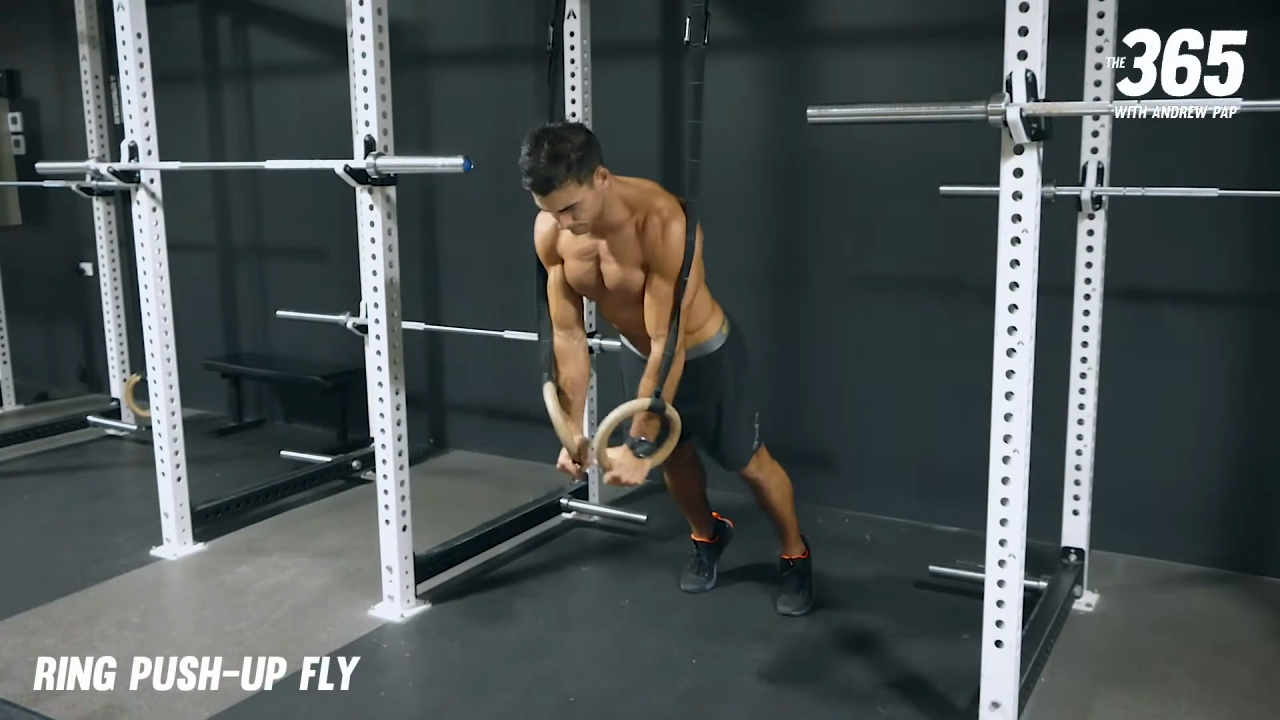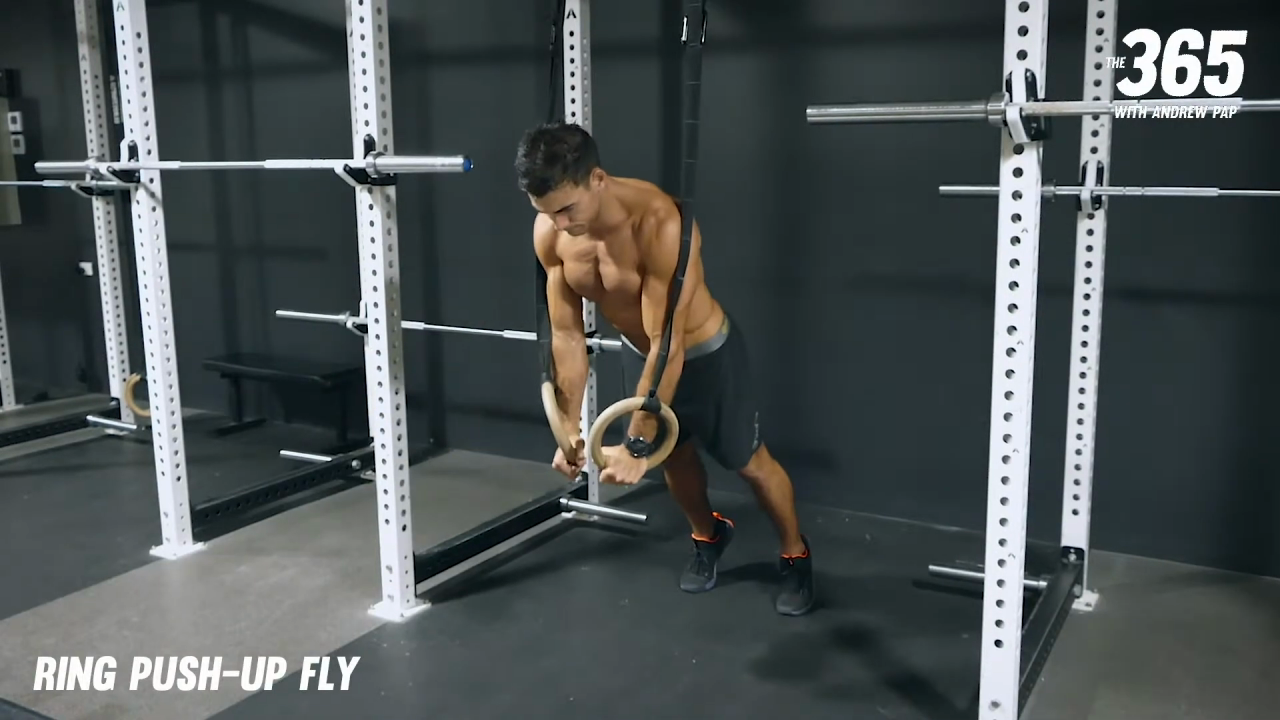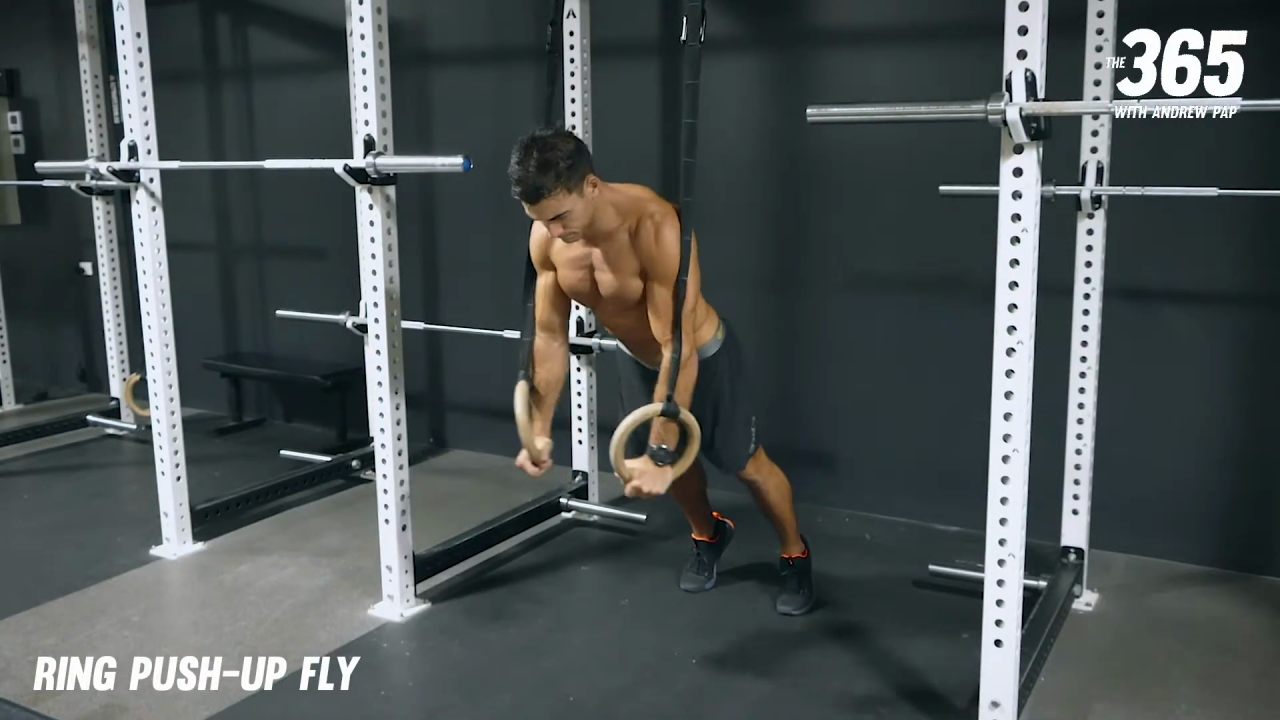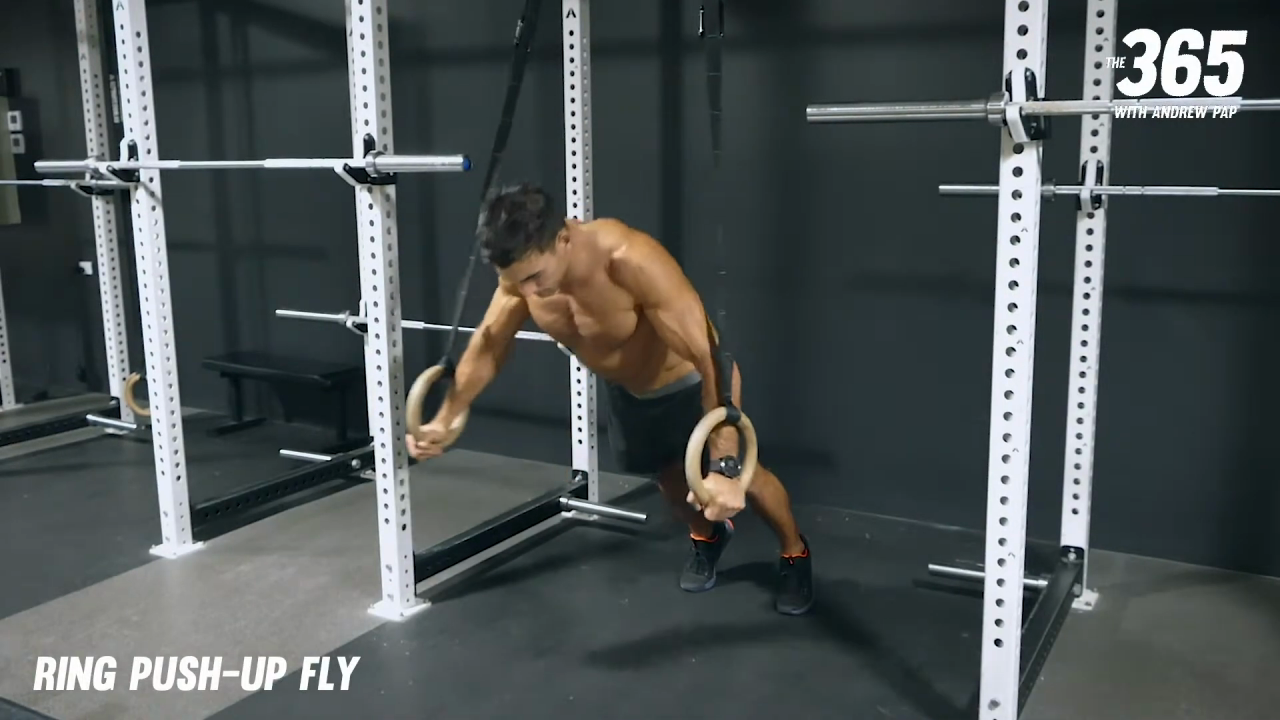
dt=0.4s
person 1, frame 1
left shoulder: (663, 222)
right shoulder: (549, 230)
left elbow: (669, 345)
right elbow: (568, 334)
left wrist: (637, 445)
right wrist: (575, 430)
left hip: (704, 354)
right hip: (637, 354)
left knee: (749, 463)
right knee: (673, 454)
left ankle: (796, 555)
right ankle: (708, 535)
person 1, frame 2
left shoulder: (660, 224)
right shoulder: (549, 233)
left elbow: (669, 346)
right elbow: (567, 334)
left wrist: (636, 446)
right wrist: (571, 429)
left hip: (705, 354)
right hip: (639, 353)
left knee: (749, 462)
right knee: (673, 454)
left ankle: (795, 555)
right ankle: (708, 535)
person 1, frame 3
left shoulder: (654, 228)
right shoulder: (546, 237)
left elbow: (678, 351)
right elbow: (549, 336)
left wrist: (661, 457)
right wrist: (540, 429)
left hip: (699, 357)
right hip: (636, 360)
left knee: (746, 464)
right knee: (661, 453)
left ankle: (795, 555)
right ankle: (708, 535)
person 1, frame 4
left shoulder: (631, 262)
right shoulder: (525, 264)
left elbow: (715, 362)
right elbow: (489, 341)
left wrist: (725, 469)
right wrist: (446, 418)
left hip: (684, 386)
right hip: (623, 391)
left knee: (742, 480)
right knee: (666, 474)
left ankle: (795, 554)
right ankle: (708, 537)
